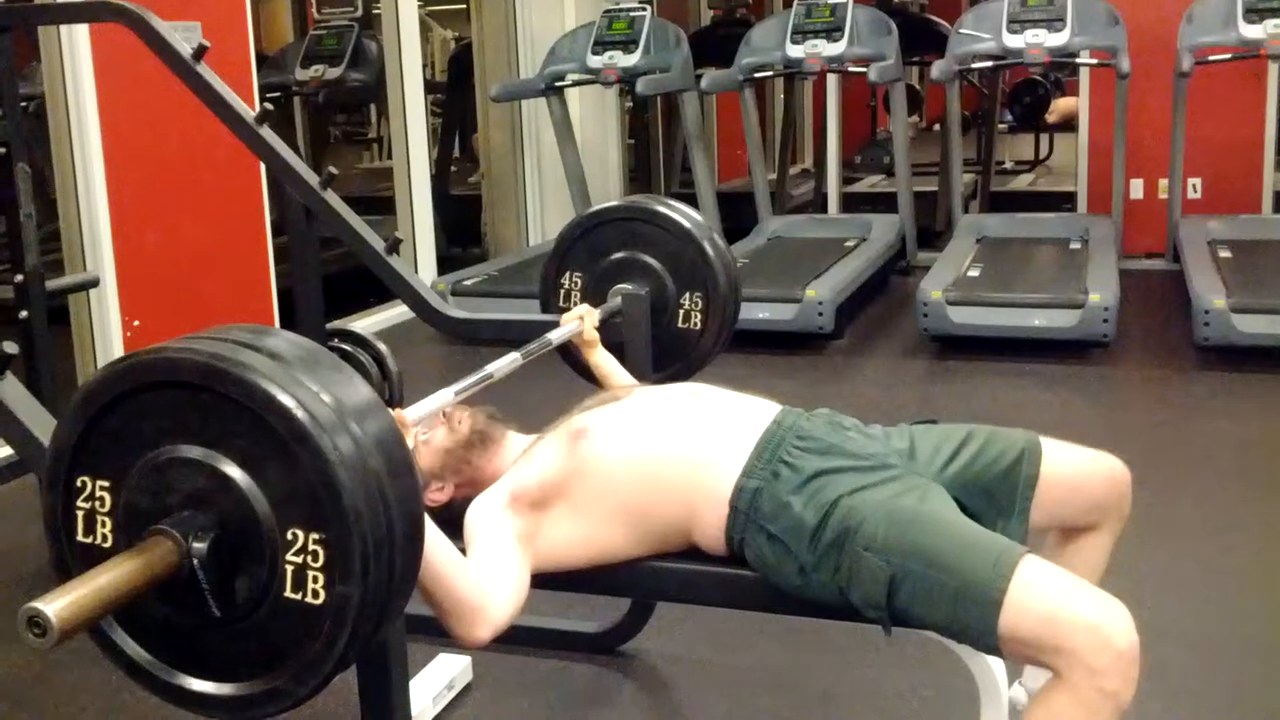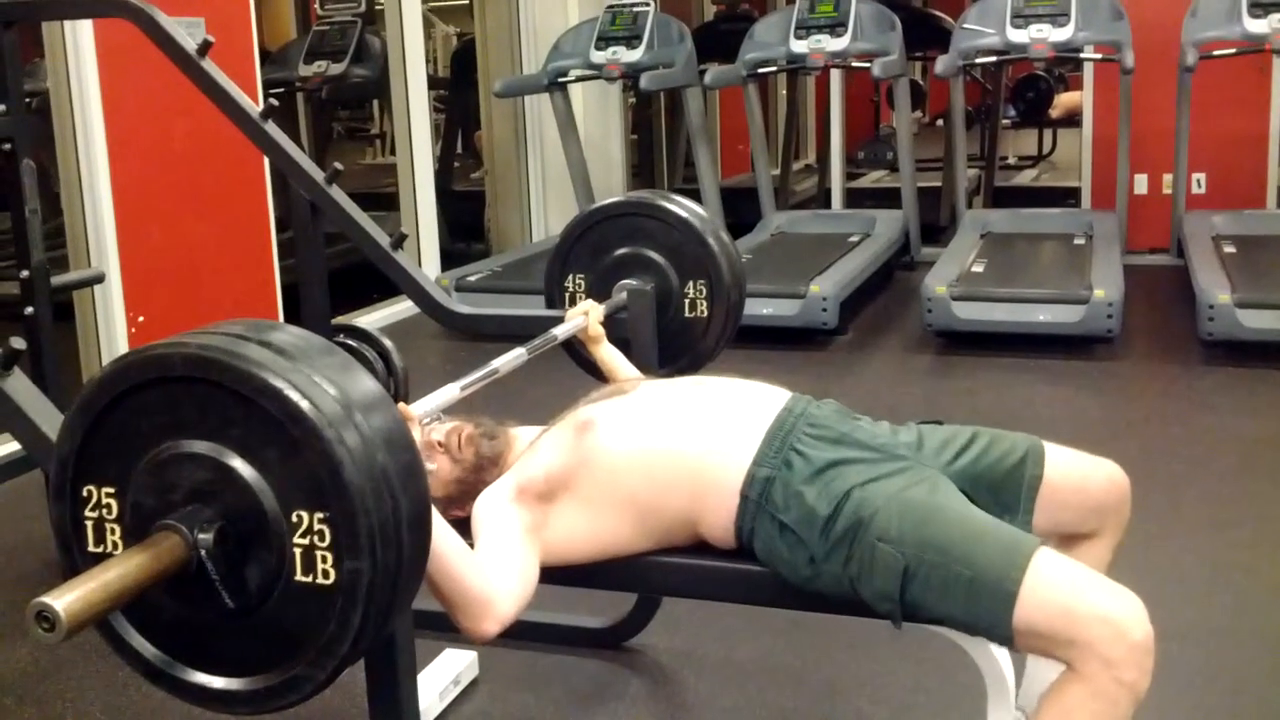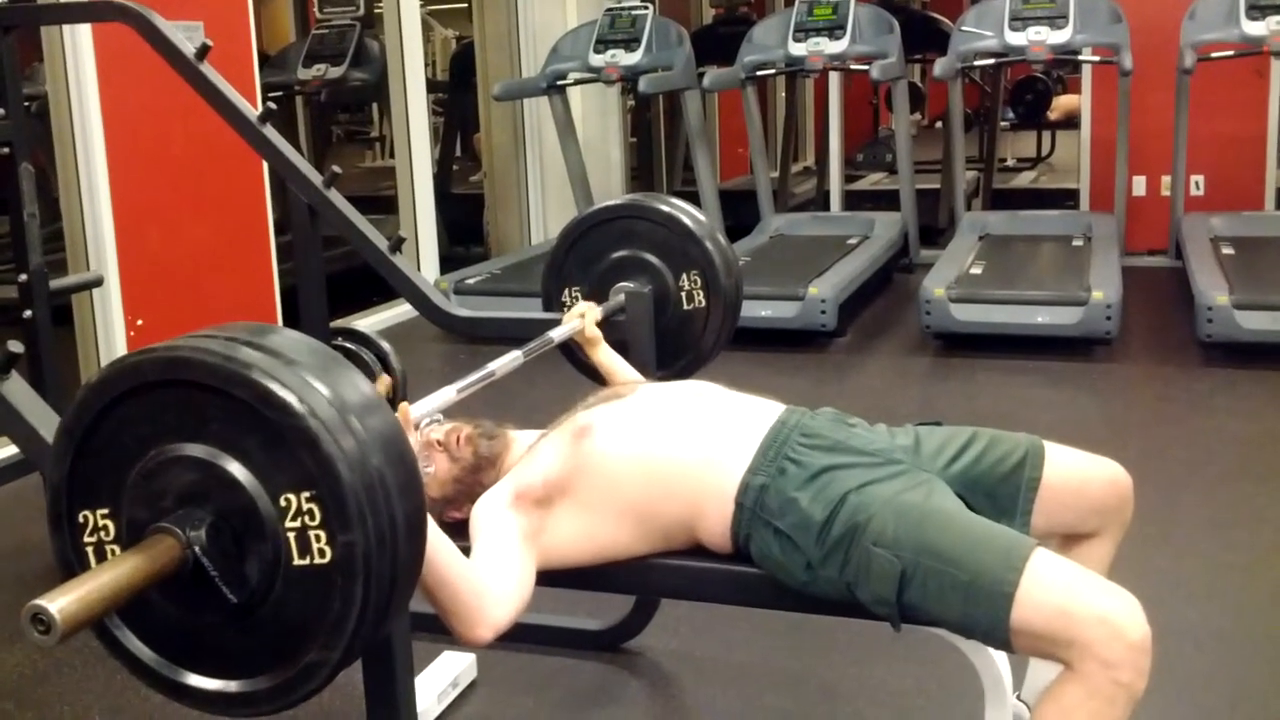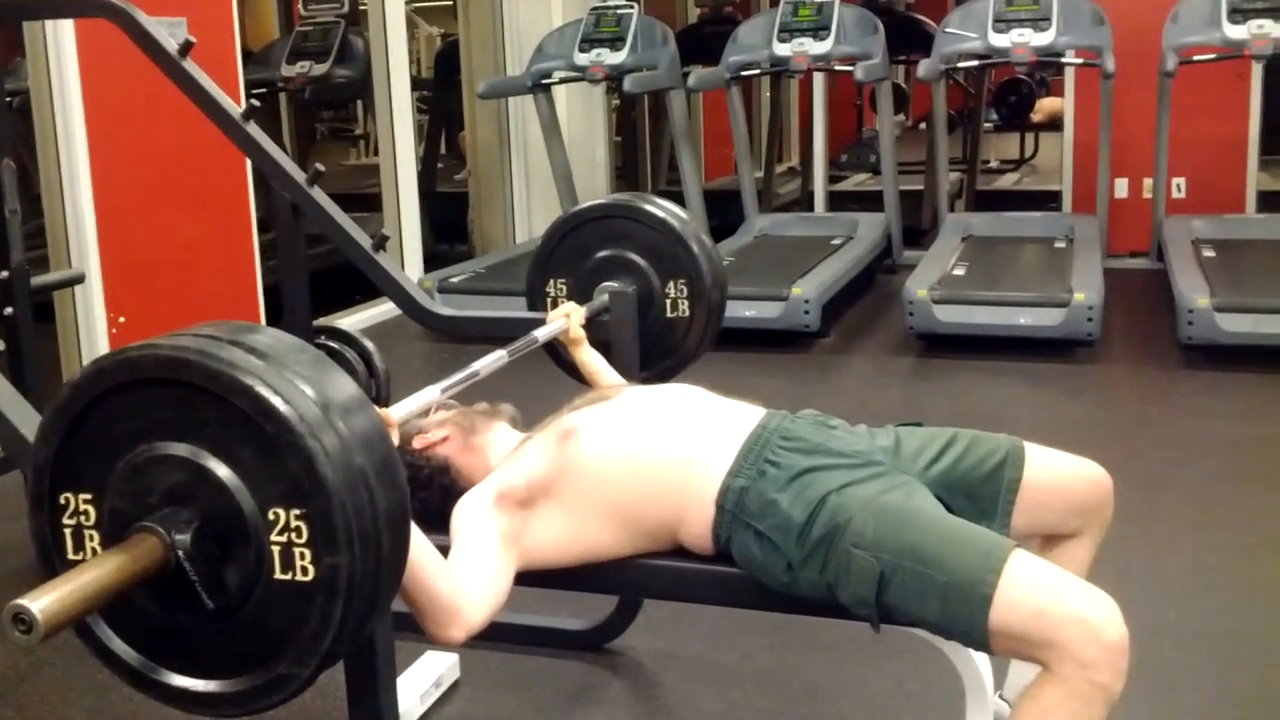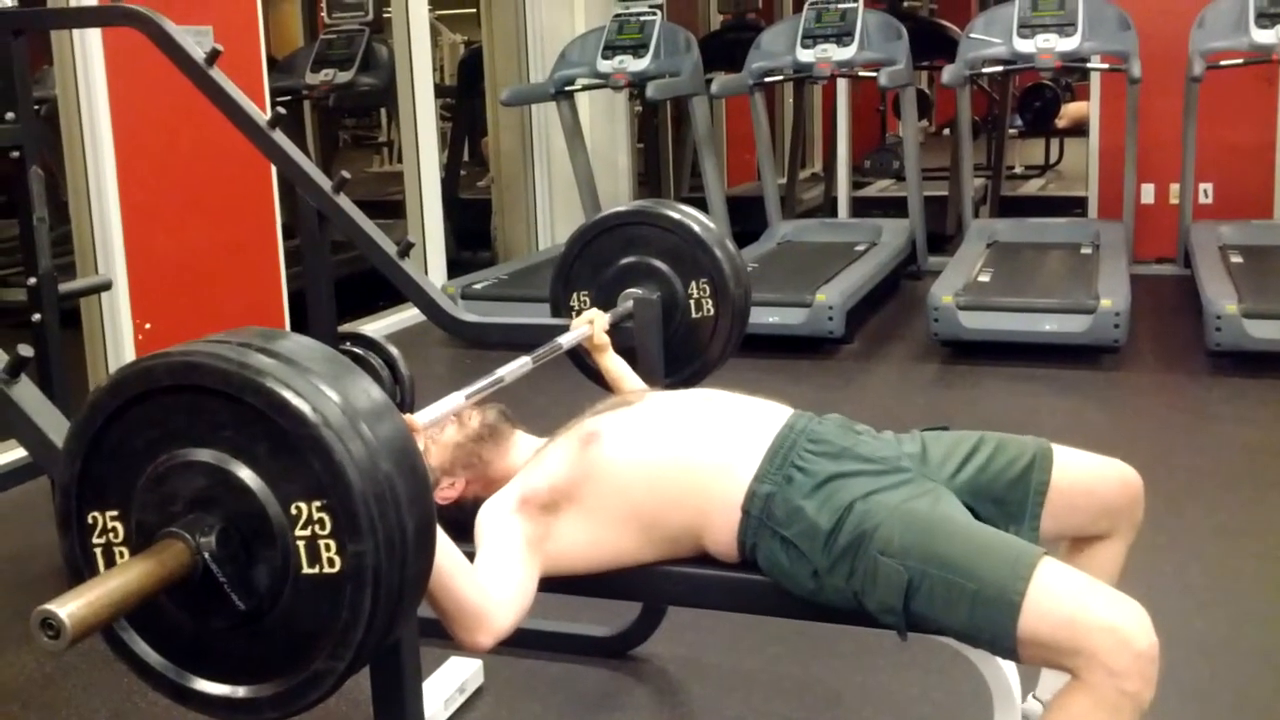
dt=1s
person 1, frame 1
left shoulder: (548, 454)
right shoulder: (500, 511)
right elbow: (481, 617)
left wrist: (591, 347)
left knee: (1103, 487)
right knee: (1103, 645)
person 1, frame 2
left shoulder: (553, 445)
right shoulder: (503, 505)
right elbow: (488, 609)
left wrist: (597, 341)
left knee: (1105, 493)
right knee: (1118, 637)
person 1, frame 3
left shoulder: (553, 450)
right shoulder: (503, 510)
right elbow: (483, 616)
left wrist: (594, 344)
left knee: (1106, 493)
right knee: (1115, 637)
person 1, frame 4
left shoulder: (545, 454)
right shoulder: (490, 507)
right elbow: (456, 615)
left wrist: (578, 345)
left knee: (1087, 493)
right knee: (1092, 639)
person 1, frame 5
left shoulder: (561, 462)
right shoulder: (513, 512)
right elbow: (483, 622)
left wrist: (603, 352)
right hip: (812, 509)
left knee: (1117, 493)
right knee: (1123, 648)
